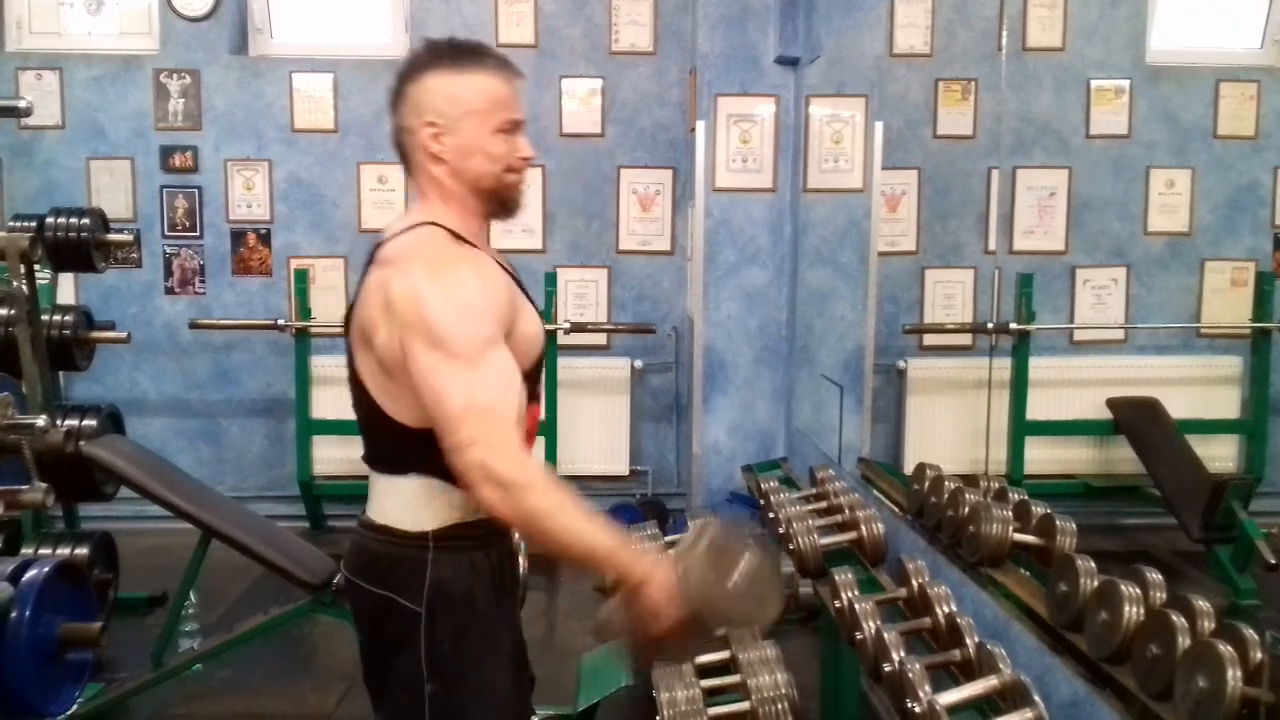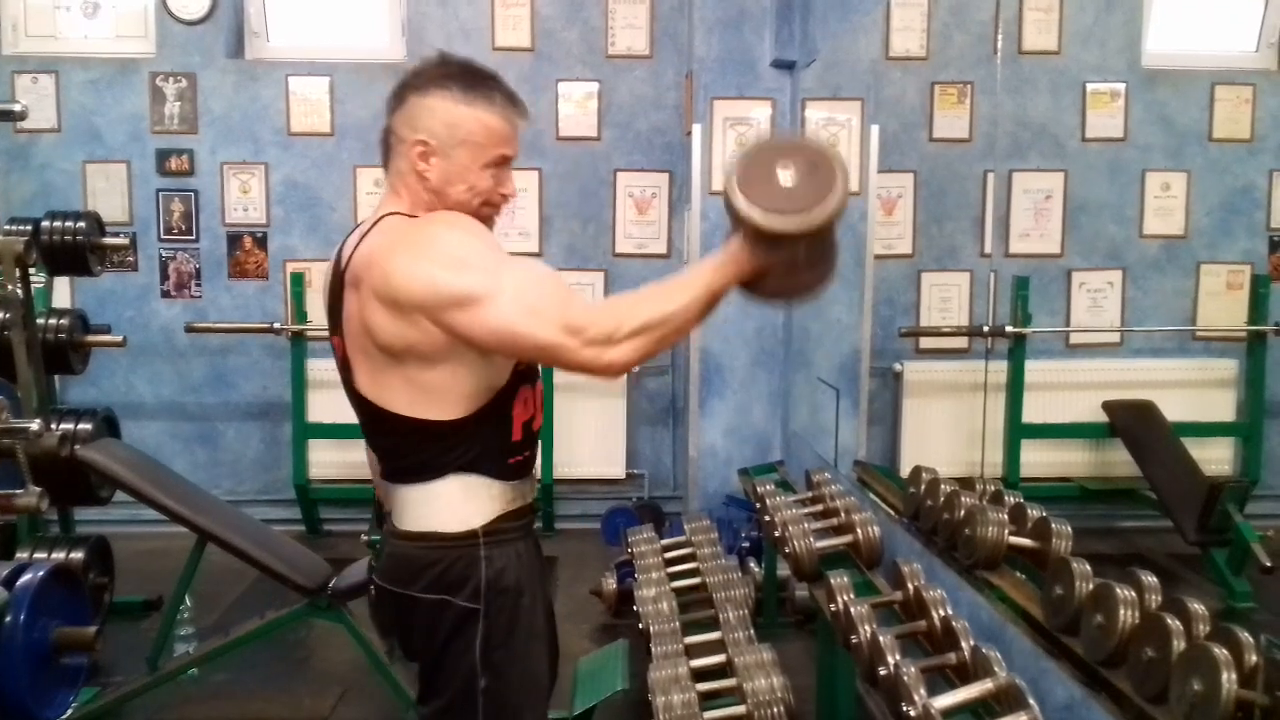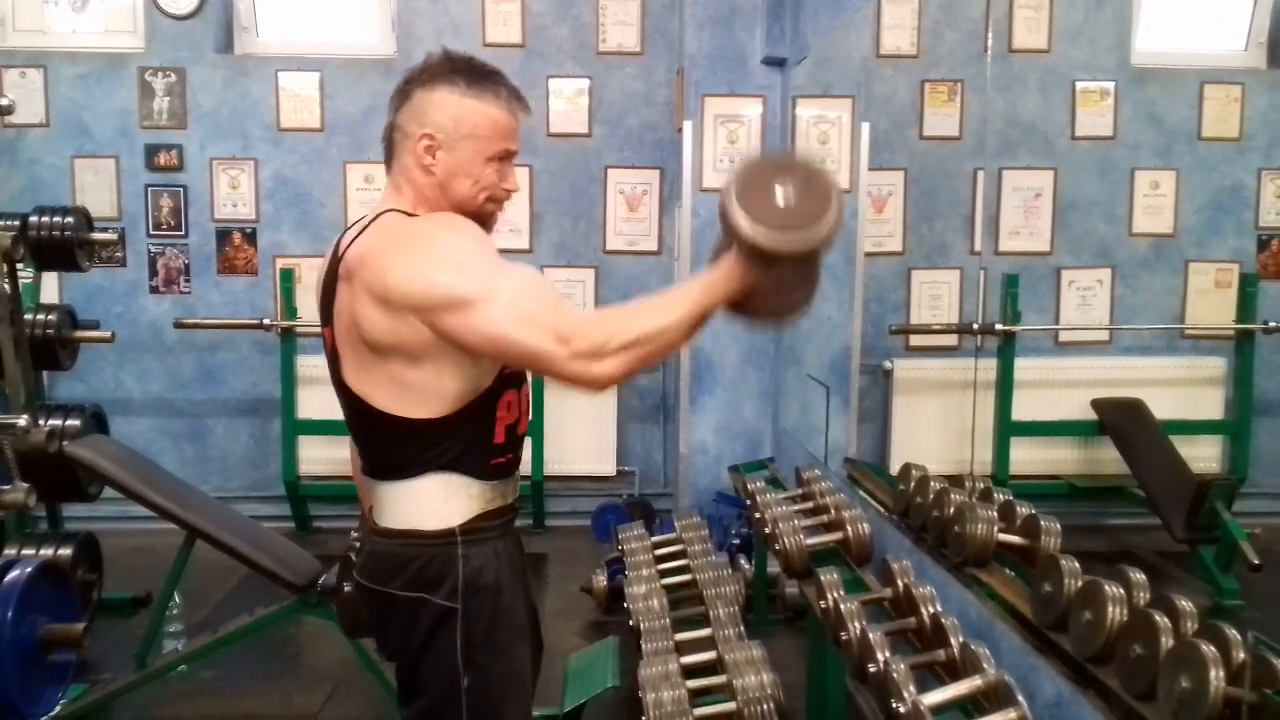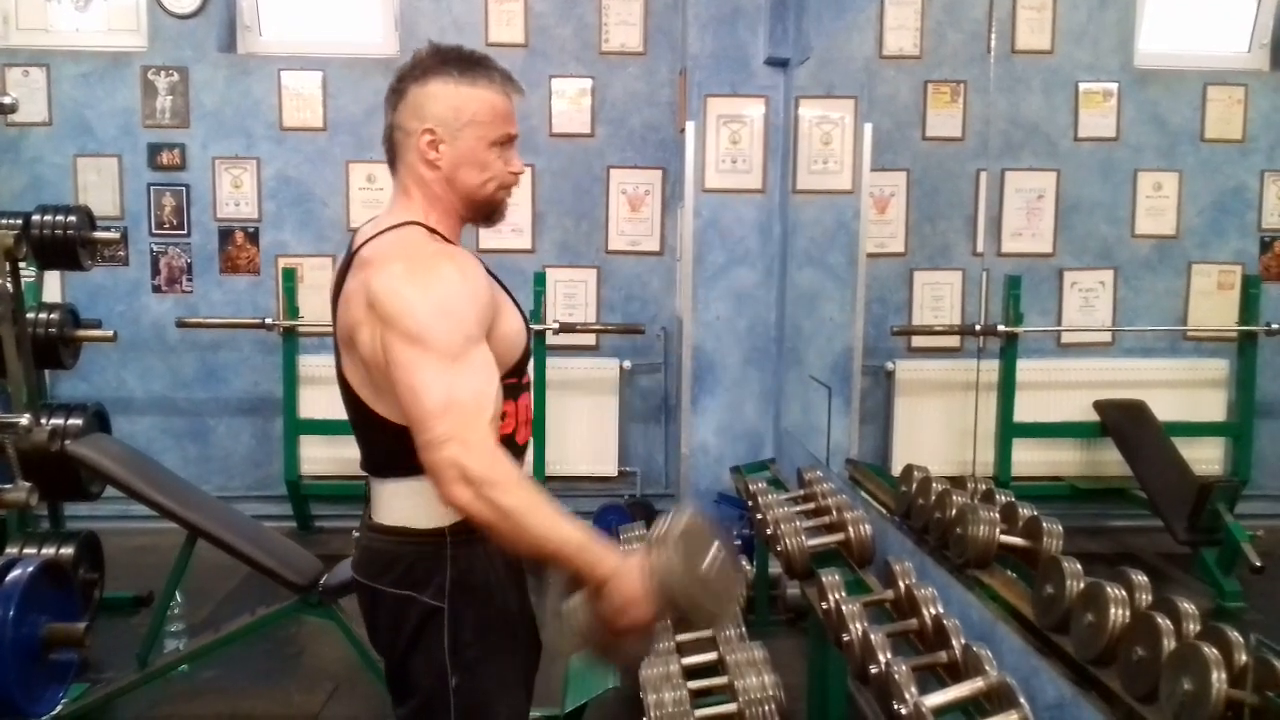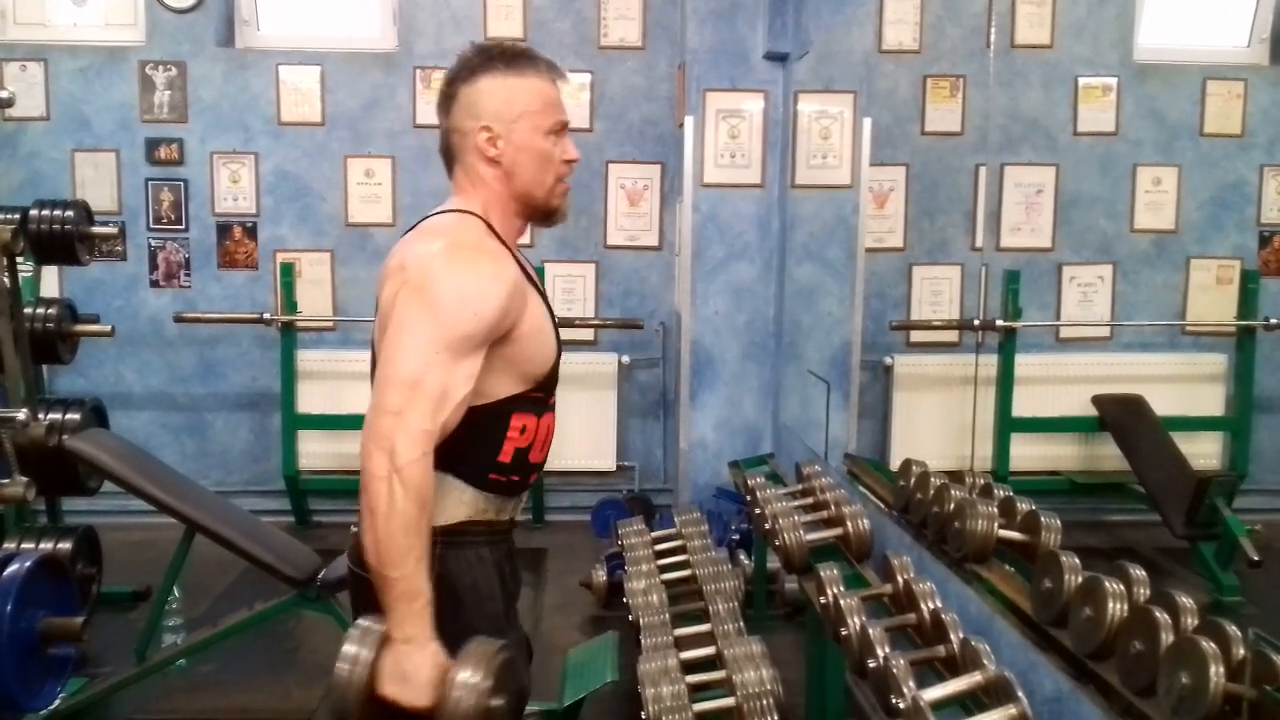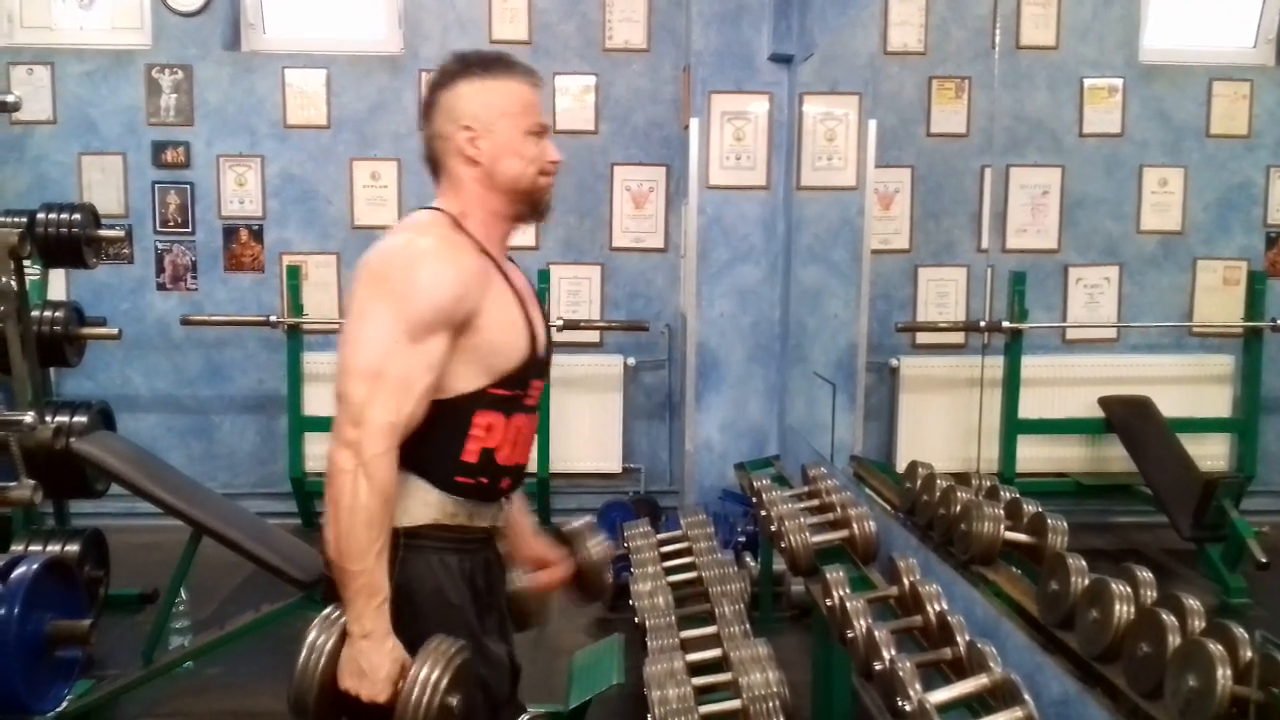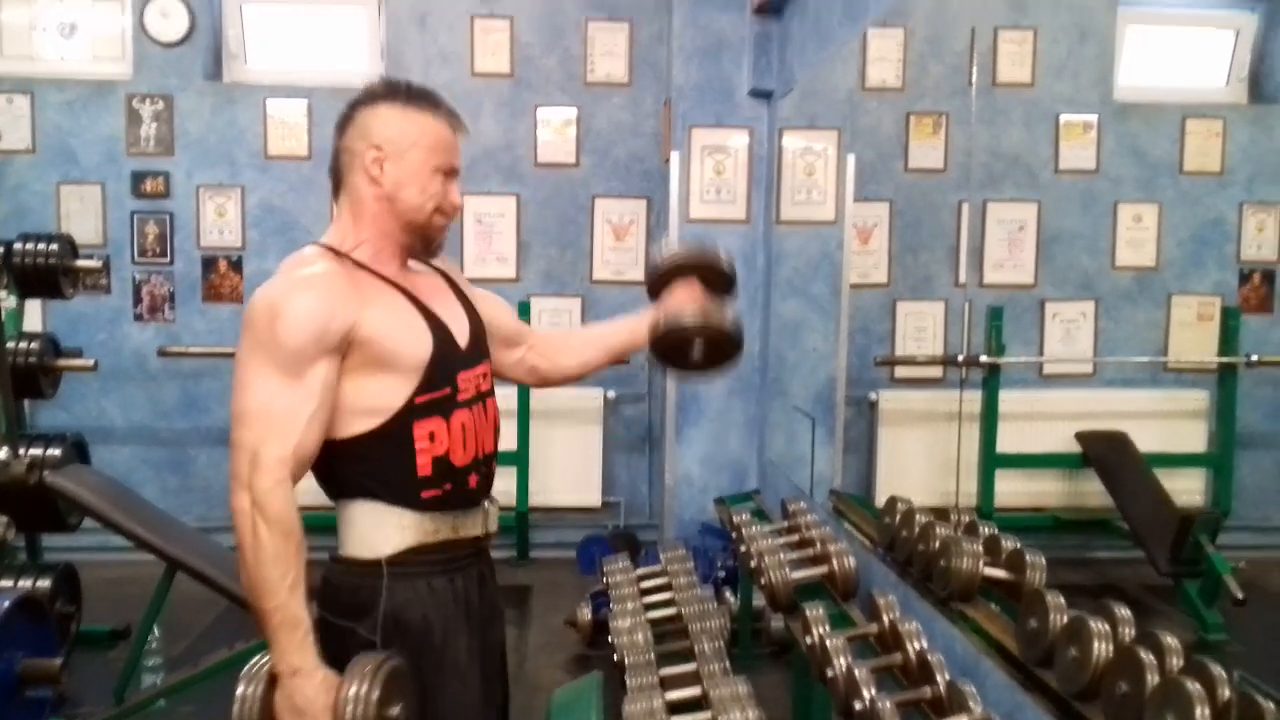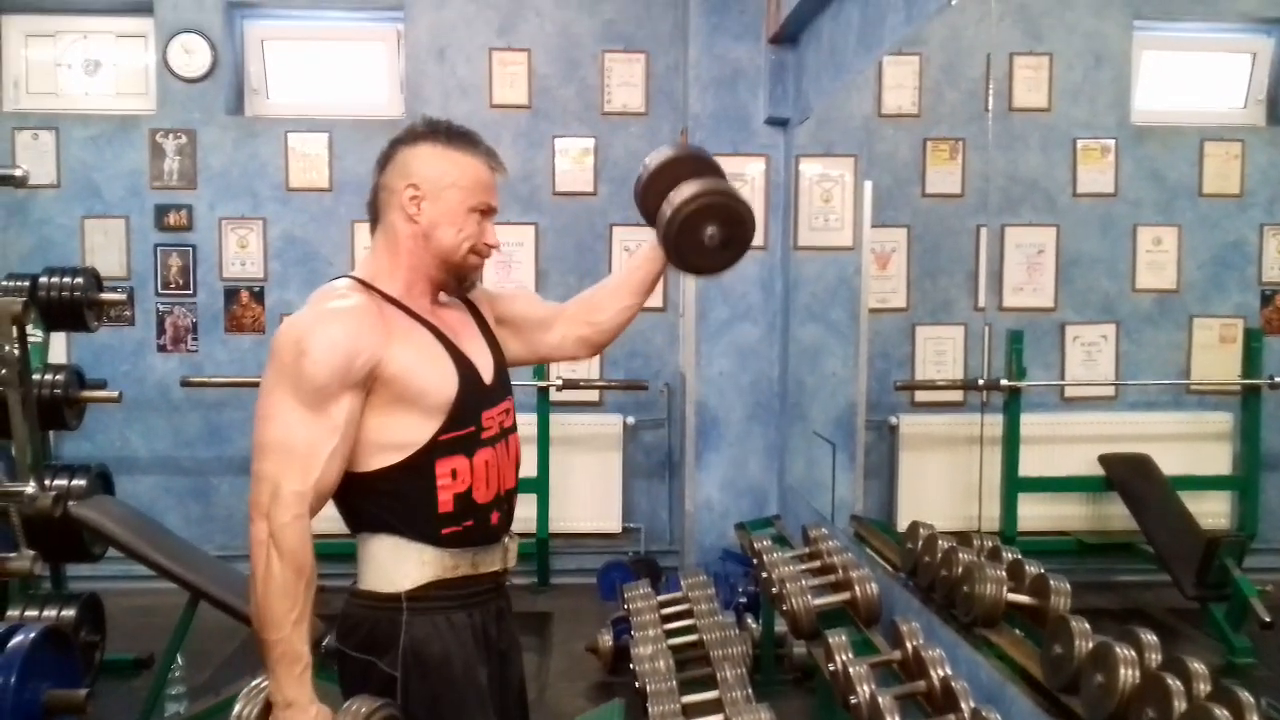
dt=0.4s
person 1, frame 1
left shoulder: (434, 254)
right shoulder: (442, 274)
right elbow: (499, 475)
right wrist: (635, 569)
left hip: (449, 553)
right hip: (428, 570)
person 1, frame 2
left shoulder: (377, 252)
right shoulder: (427, 252)
right elbow: (598, 340)
right wrist: (735, 262)
left hip: (443, 552)
right hip: (471, 567)
person 1, frame 3
left shoulder: (373, 250)
right shoulder: (425, 251)
right elbow: (586, 351)
left wrist: (380, 542)
right wrist: (728, 276)
left hip: (429, 551)
right hip: (449, 566)
person 1, frame 4
left shoulder: (403, 253)
right shoulder: (421, 272)
right elbow: (468, 471)
right wrist: (609, 568)
left hip: (442, 553)
right hip: (441, 567)
person 1, frame 5
left shoulder: (480, 255)
right shoulder: (462, 264)
right elbow: (396, 452)
right wrist: (411, 635)
left hip: (467, 553)
right hip: (436, 565)
person 1, frame 6
left shoulder: (491, 267)
right shoulder: (427, 265)
right elbow: (364, 446)
left wrist: (521, 535)
right wrist: (372, 630)
left hip: (466, 560)
right hip: (407, 571)
person 1, frame 7
left shoulder: (435, 282)
right shoulder: (310, 297)
left elbow: (536, 354)
right elbow: (260, 486)
left wrist: (655, 320)
right wrist: (297, 665)
left hip: (465, 580)
right hip: (393, 602)
person 1, frame 8
left shoulder: (468, 312)
right shoulder: (337, 330)
left elbow: (575, 327)
right elbow: (278, 516)
left wrist: (665, 244)
left hip: (485, 612)
right hip: (409, 631)
